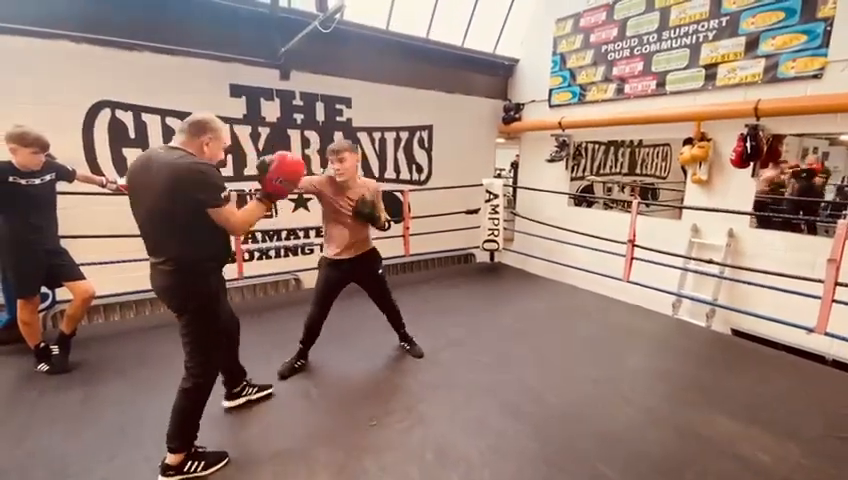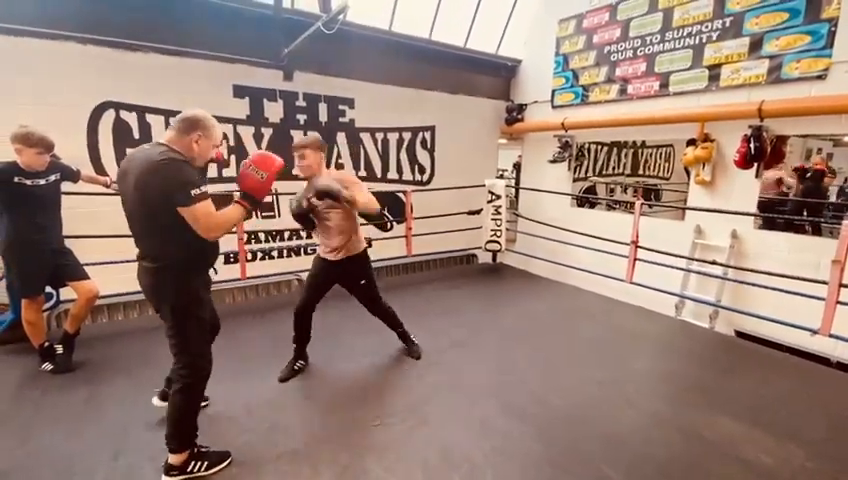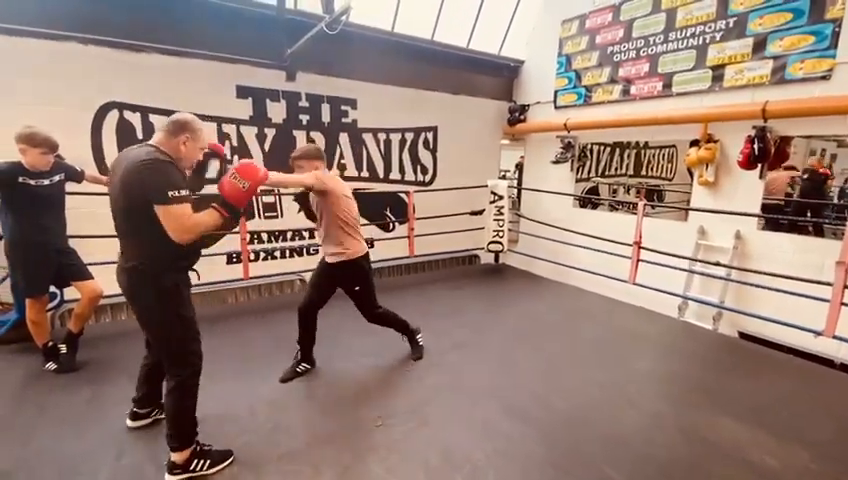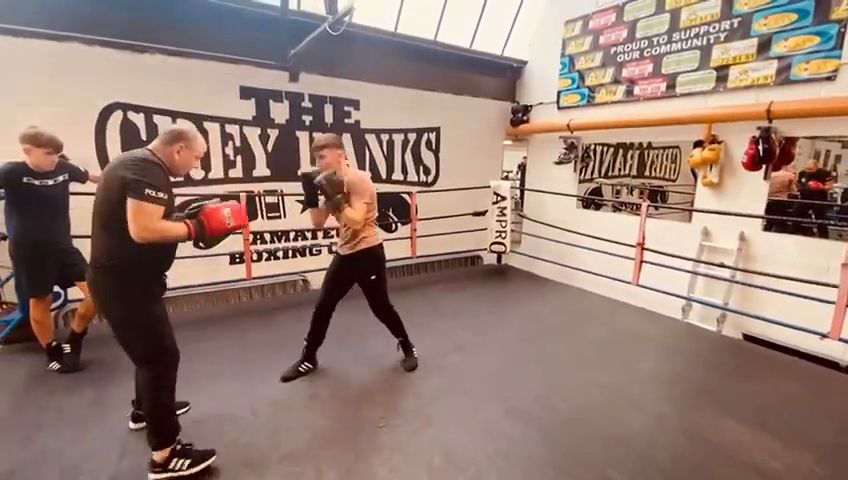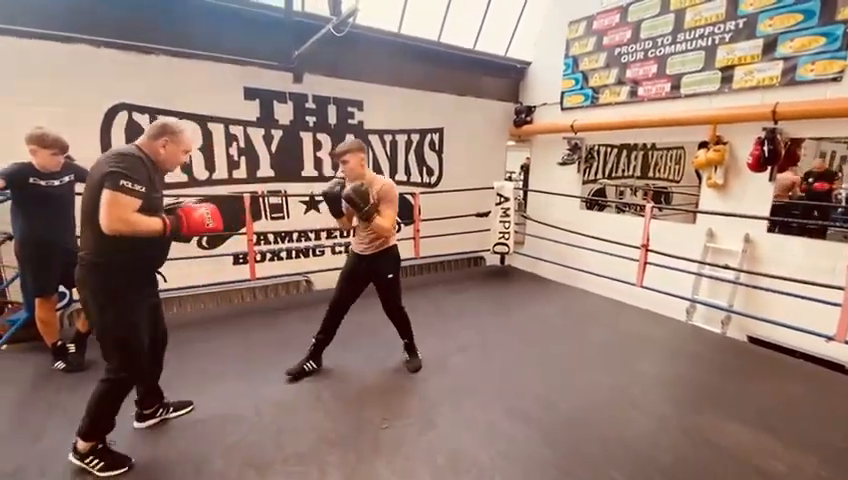
dt=0.2s
person 1, frame 1
left shoulder: (142, 163)
right shoulder: (195, 171)
right elbow: (239, 224)
right wrist: (270, 193)
left hip: (171, 271)
right hip: (194, 279)
left knee: (226, 328)
right knee: (202, 365)
left ankle: (238, 387)
person 1, frame 2
left shoulder: (140, 158)
right shoulder: (172, 168)
right elbow: (211, 227)
right wrist: (251, 197)
left hip: (163, 271)
right hip: (179, 278)
left knee: (207, 328)
right knee: (195, 362)
left ankle: (172, 392)
person 1, frame 3
left shoulder: (134, 157)
right shoulder: (159, 168)
right elbow: (182, 231)
right wrist: (229, 205)
left hip: (143, 272)
right hip: (157, 278)
left knee: (163, 345)
right knee: (185, 359)
left ankle: (144, 407)
person 1, frame 4
left shoulder: (139, 164)
right shoulder: (145, 169)
right elbow: (142, 230)
left wrist: (196, 221)
right wrist: (197, 227)
left hip: (132, 275)
right hip: (123, 280)
left knee: (153, 351)
right knee: (161, 357)
left ankle: (144, 410)
person 1, frame 5
left shoulder: (139, 165)
right shoulder: (126, 164)
right elbow: (114, 222)
left wrist: (175, 216)
right wrist: (173, 225)
left hip: (136, 274)
right hip: (110, 278)
left knee: (154, 341)
right knee: (124, 362)
left ankle: (149, 406)
right ankle: (87, 445)
person 2, frame 1
left shoulder: (51, 168)
left elbow: (78, 175)
left wrist: (105, 183)
left hip: (51, 247)
left knee: (85, 292)
right knee: (27, 303)
left ankle: (61, 344)
right ankle: (41, 354)
person 2, frame 2
left shoulder: (56, 168)
left elbow: (83, 176)
left wrist: (109, 182)
left hip: (55, 246)
right hip: (22, 251)
left knee: (89, 292)
right knee: (33, 302)
left ankle: (65, 343)
right ankle: (46, 353)
person 2, frame 3
left shoulder: (60, 168)
left elbow: (87, 176)
left wrist: (112, 182)
left hip: (59, 247)
right hip: (26, 250)
left knee: (93, 291)
right knee: (37, 302)
left ankle: (69, 343)
right ankle: (50, 353)
person 2, frame 4
left shoulder: (64, 168)
left elbow: (91, 176)
left hip: (63, 247)
right hip: (30, 250)
right knee: (40, 301)
left ankle: (73, 343)
right ankle: (53, 352)
person 2, frame 5
left shoulder: (70, 169)
right shoulder: (21, 172)
left hip: (68, 247)
right hip: (35, 250)
right knee: (45, 301)
left ankle: (77, 342)
right ankle: (58, 352)
person 3, frame 1
left shoulder: (371, 187)
right shoulder: (324, 183)
left elbow: (382, 222)
left wrist: (372, 216)
left hip: (365, 256)
right hip: (334, 261)
left knee: (386, 302)
right knee: (317, 313)
left ankle: (405, 337)
right ankle: (301, 355)
person 3, frame 2
left shoulder: (342, 179)
right shoulder: (309, 189)
left elbow: (373, 208)
left wrist: (340, 194)
right wrist: (303, 214)
left hip: (353, 257)
right hip: (325, 259)
left knee: (375, 304)
right knee: (303, 308)
left ankle: (405, 336)
right ankle: (299, 357)
person 3, frame 3
left shoulder: (326, 180)
right shoulder: (324, 187)
left elbow: (285, 181)
right wrist: (313, 210)
left hip: (353, 261)
right hip: (330, 261)
left knee: (371, 311)
right knee: (306, 309)
left ankle: (411, 333)
right ankle: (305, 358)
person 3, frame 4
left shoulder: (358, 179)
right shoulder: (332, 181)
left elbow: (356, 222)
right elbow: (318, 224)
left wrist: (336, 198)
right wrist: (311, 195)
left hip: (368, 253)
right hip: (343, 254)
left knee: (381, 307)
right knee: (323, 306)
left ankle: (407, 348)
right ankle: (308, 358)
person 3, frame 5
left shoulder: (385, 187)
right shoulder: (349, 186)
left elbow: (387, 230)
right elbow: (346, 225)
left wrist: (365, 209)
right wrist: (335, 206)
left hip: (384, 255)
right hip: (358, 255)
left knee: (393, 307)
right knee: (337, 306)
left ankle: (411, 350)
right ankle: (313, 357)
